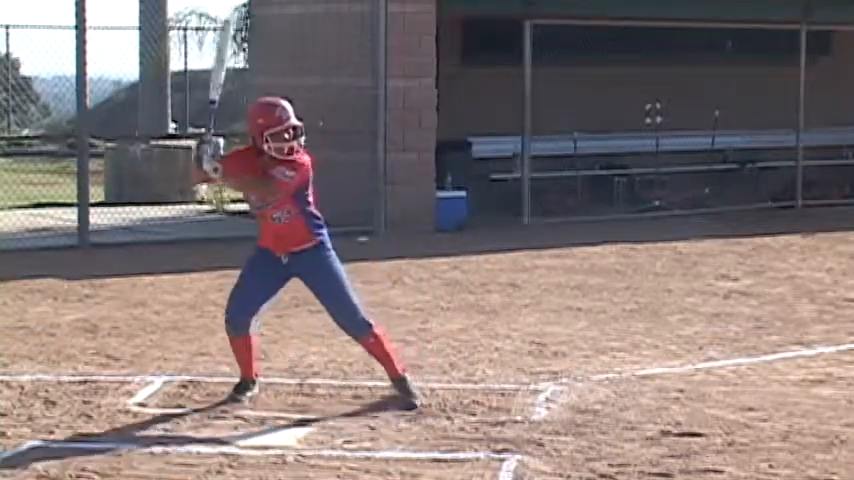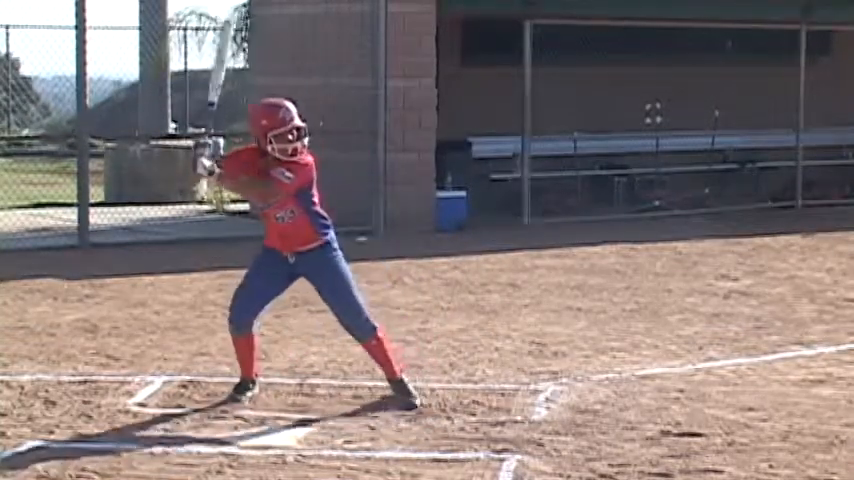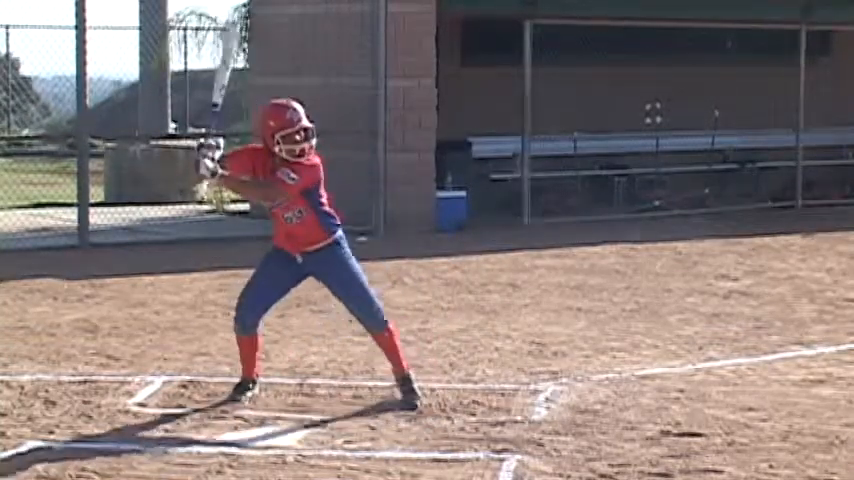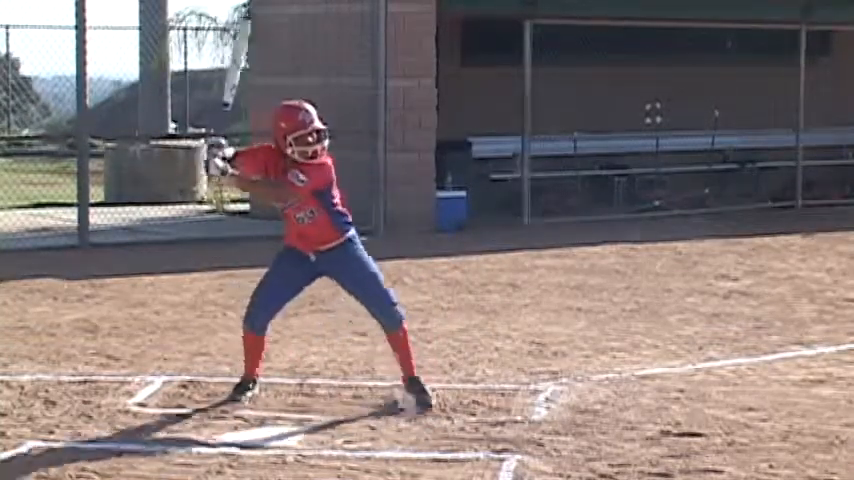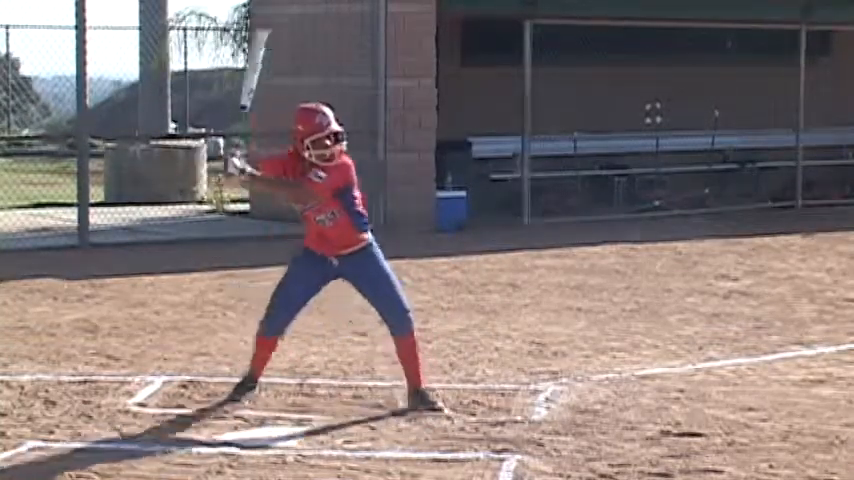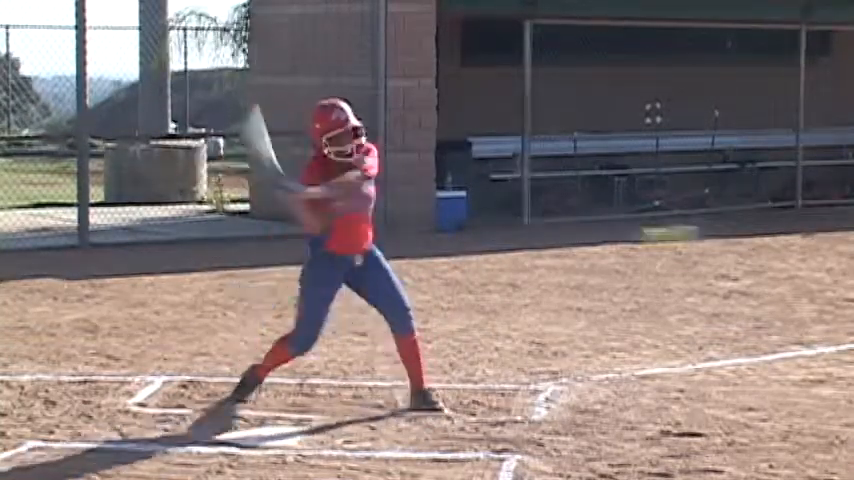
dt=0.1s
person 1, frame 1
left shoulder: (299, 163)
right shoulder: (246, 159)
left elbow: (263, 192)
right elbow: (200, 177)
left wrist: (218, 171)
right wrist: (206, 158)
left hip: (311, 250)
right hip: (271, 253)
left knee: (352, 318)
right knee: (237, 314)
left ankle: (399, 377)
right ankle: (249, 378)
person 1, frame 2
left shoulder: (303, 164)
right shoulder: (250, 158)
left elbow: (261, 193)
right elbow: (214, 167)
left wrist: (215, 174)
right wrist: (204, 157)
left hip: (319, 250)
right hip: (278, 252)
left knee: (356, 319)
right knee: (240, 313)
left ankle: (396, 378)
right ankle: (249, 379)
person 1, frame 3
left shoulder: (309, 165)
right shoulder: (259, 157)
left elbow: (263, 193)
right elbow: (219, 164)
left wrist: (218, 176)
right wrist: (210, 155)
left hip: (327, 249)
right hip: (286, 252)
left knee: (371, 312)
right knee: (246, 313)
left ankle: (403, 377)
right ankle: (249, 379)
person 1, frame 4
left shoulder: (322, 166)
right shoulder: (271, 157)
left elbow: (274, 193)
right elbow: (233, 161)
left wrist: (230, 175)
right wrist: (223, 157)
left hip: (341, 248)
right hip: (299, 252)
left knee: (389, 310)
right knee: (257, 313)
left ankle: (412, 382)
right ankle: (249, 379)
person 1, frame 5
left shoulder: (341, 166)
right shoulder: (291, 161)
left elbow: (296, 192)
right elbow: (256, 174)
left wrist: (249, 175)
right wrist: (241, 167)
left hip: (358, 252)
right hip: (316, 254)
left knee: (399, 315)
right knee: (275, 317)
left ankle: (416, 389)
right ankle: (253, 377)
person 1, frame 6
left shoulder: (367, 153)
right shoulder: (314, 169)
left elbow: (353, 178)
right elbow: (313, 223)
left wrist: (319, 191)
right wrist: (304, 202)
left hip: (363, 254)
right hip: (326, 259)
left knee: (401, 316)
right knee: (303, 338)
left ankle: (419, 391)
right ankle: (255, 376)
